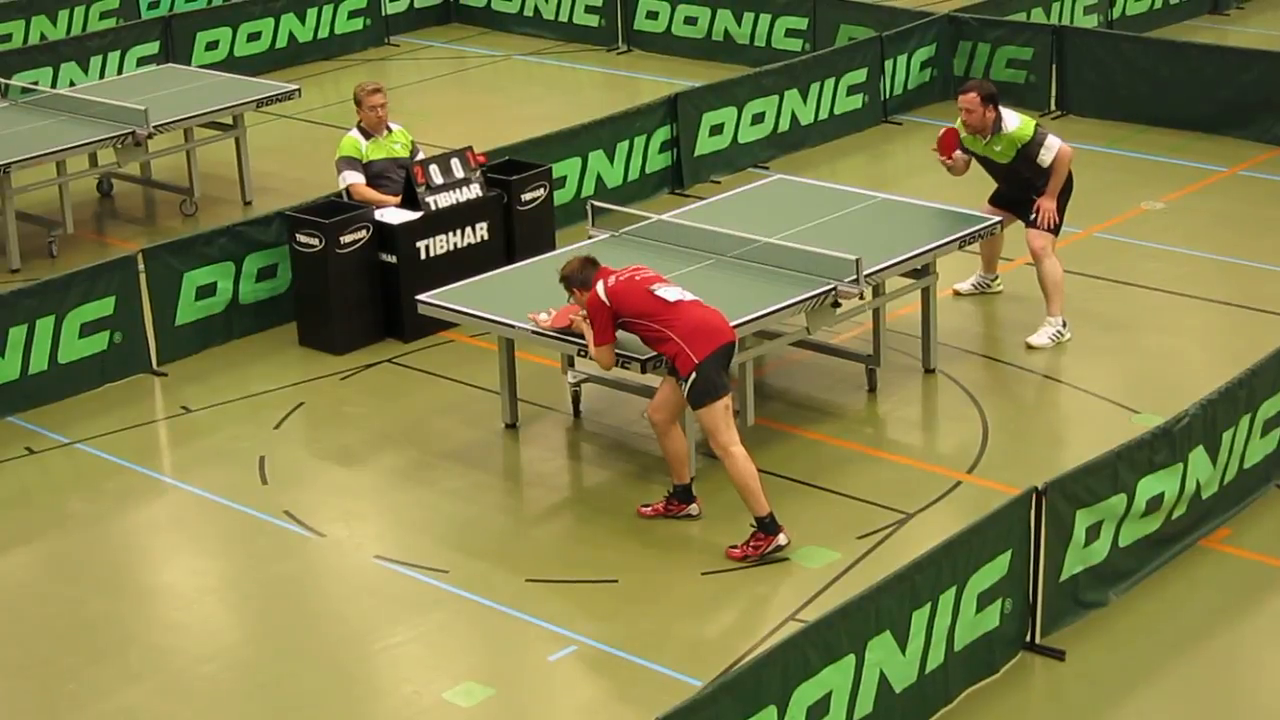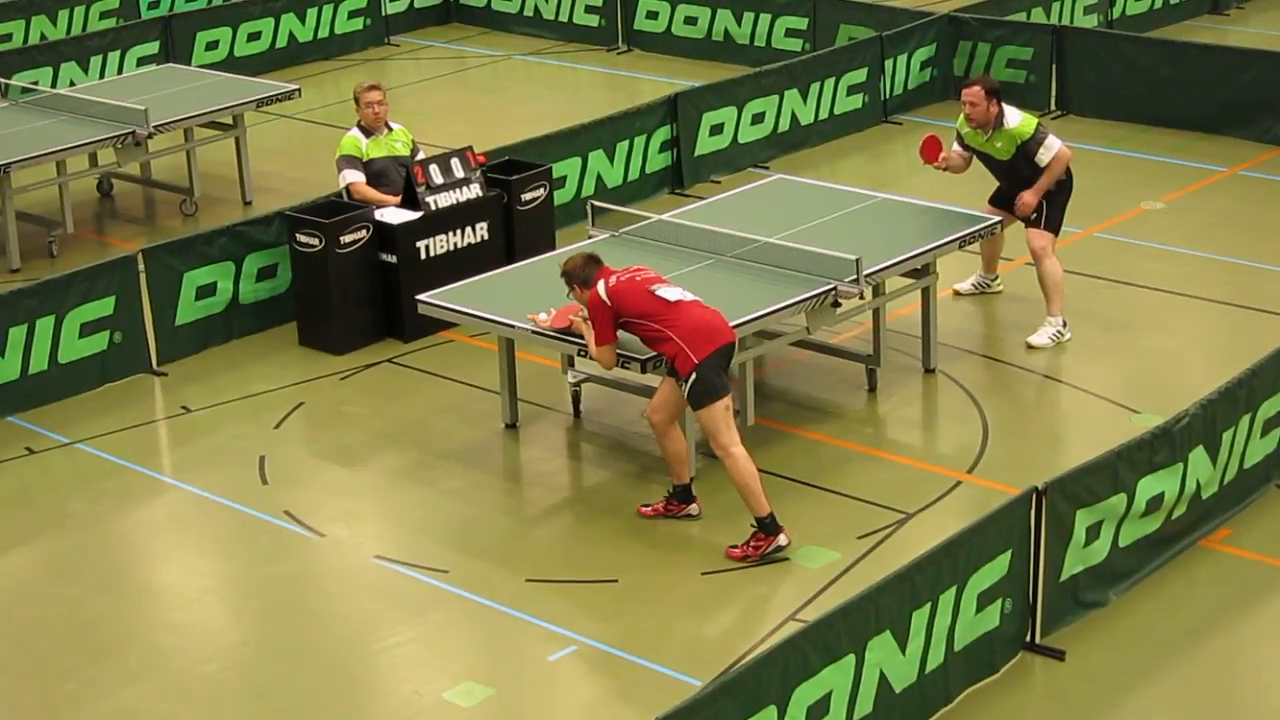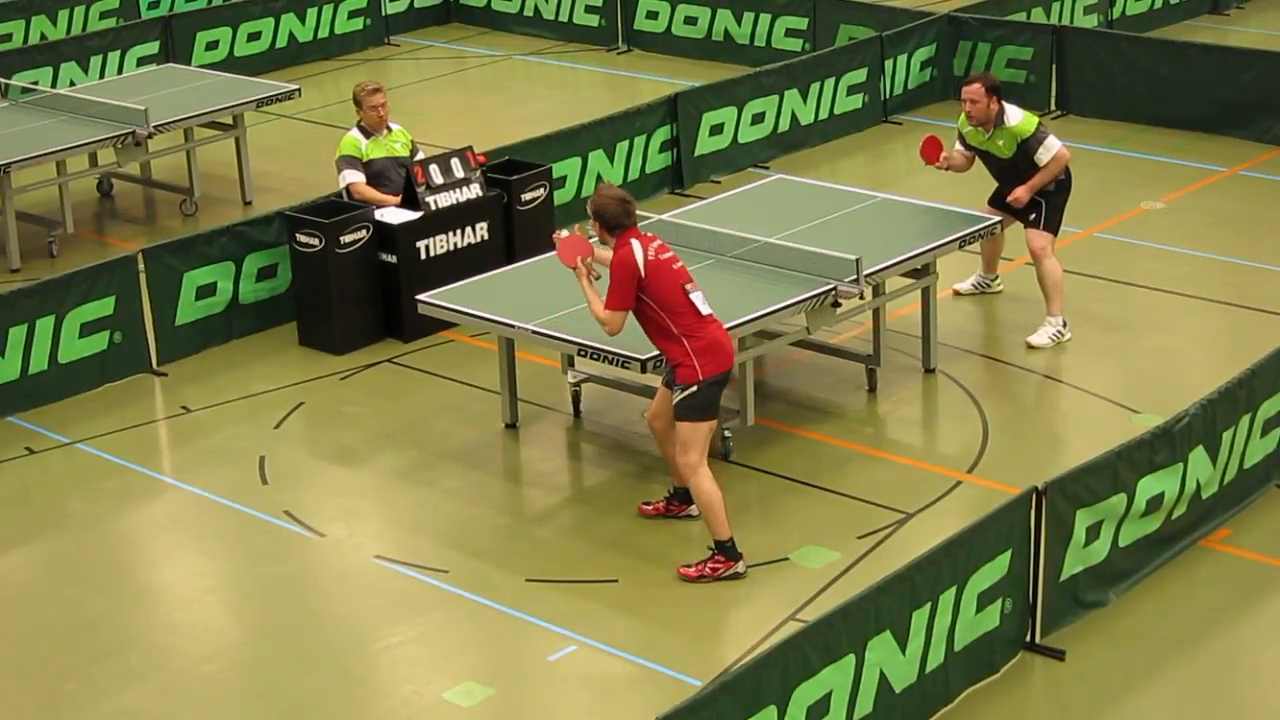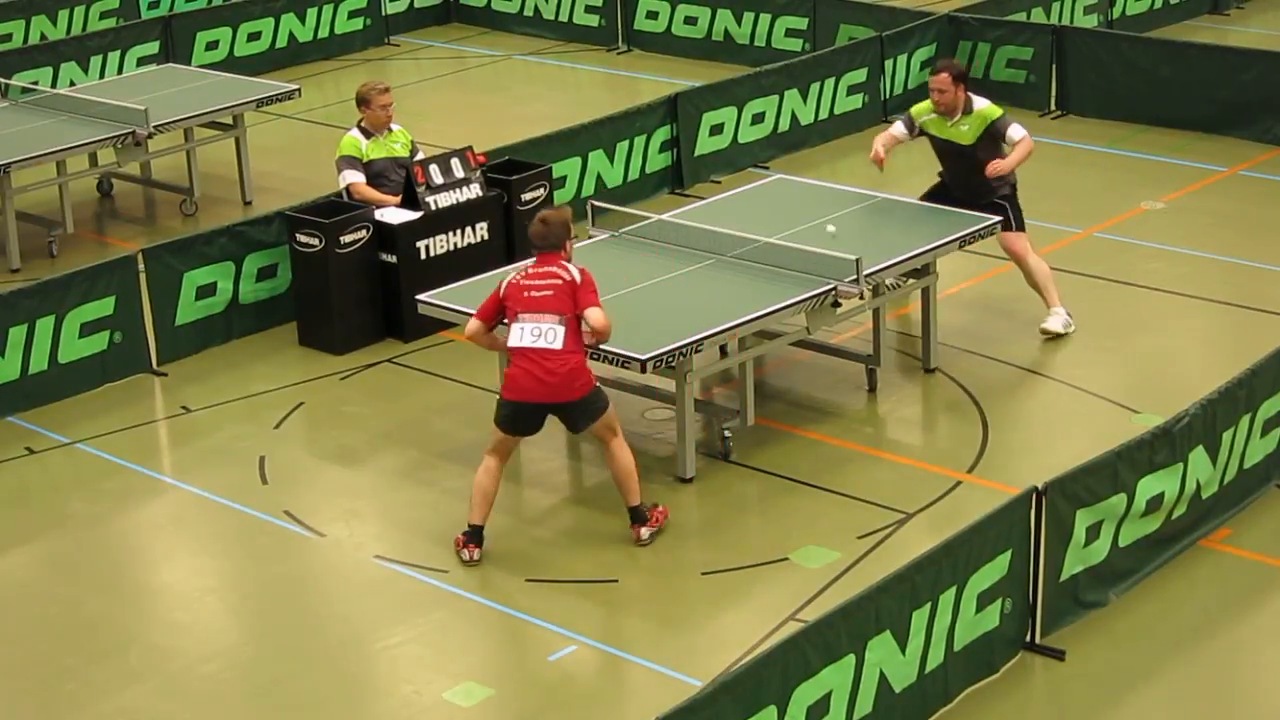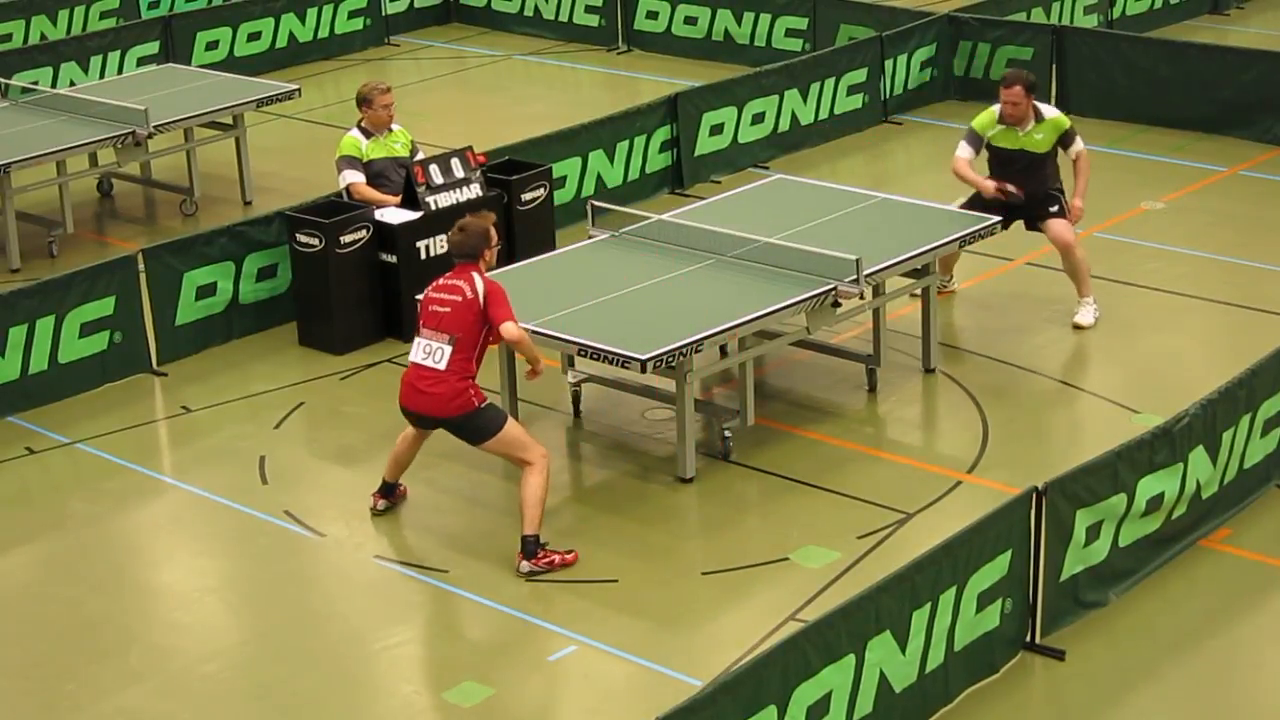
dt=1s
person 1, frame 1
left shoulder: (597, 298)
right shoulder: (633, 271)
left elbow: (606, 361)
left wrist: (585, 328)
left hip: (698, 346)
right hip: (716, 328)
left knee: (725, 444)
right knee: (660, 415)
left ankle: (770, 531)
right ankle: (683, 498)
person 1, frame 2
left shoulder: (599, 297)
right shoulder: (632, 273)
left elbow: (607, 361)
left wrist: (585, 330)
right wrist: (586, 324)
left hip: (699, 347)
right hip: (715, 330)
left knee: (726, 445)
right knee: (659, 416)
left ankle: (770, 531)
right ankle: (683, 498)
person 1, frame 3
left shoulder: (626, 258)
right shoulder: (646, 243)
left elbow: (611, 325)
left wrist: (586, 283)
right wrist: (594, 253)
left hip: (701, 360)
right hip: (706, 347)
left knee: (691, 463)
right knee: (659, 421)
left ankle: (727, 555)
right ankle: (682, 499)
person 1, frame 4
left shoulder: (511, 281)
right shoulder: (576, 275)
left elbow: (472, 331)
right elbow: (599, 324)
right wrist: (590, 340)
left hip: (519, 388)
right hip: (571, 384)
left knee: (496, 455)
right knee: (612, 436)
left ankle: (473, 540)
right ankle: (642, 520)
person 1, frame 5
left shoulder: (435, 287)
right shoulder: (488, 288)
right elbow: (512, 334)
right wrist: (536, 360)
left hip: (411, 393)
right hip: (454, 399)
left knee: (419, 428)
right knee: (536, 458)
left ankle: (385, 493)
right ankle: (531, 552)
person 2, frame 1
left shoulder: (1017, 131)
right shoulder: (963, 129)
left elbow: (1064, 153)
right elbow: (961, 168)
left wrist: (1050, 197)
right wrist: (950, 162)
left hip: (1047, 187)
right hip: (1014, 185)
left knee: (1039, 247)
left ankle: (1057, 323)
right ankle: (988, 278)
person 2, frame 2
left shoulder: (1019, 128)
right shoulder: (966, 125)
left elbow: (1063, 155)
right elbow: (962, 161)
left wrist: (1036, 193)
right wrist: (947, 161)
left hip: (1049, 185)
right hip: (1014, 183)
left knee: (1040, 247)
left ankle: (1056, 323)
right ankle: (988, 278)
person 2, frame 3
left shoulder: (1020, 126)
right shoulder: (967, 124)
left elbow: (1061, 156)
right elbow: (965, 159)
left wrist: (1029, 189)
right wrist: (949, 161)
left hip: (1048, 185)
right hip: (1013, 184)
left knee: (1039, 247)
left ankle: (1056, 323)
right ankle: (988, 278)
person 2, frame 4
left shoulder: (985, 113)
right shoulder: (924, 112)
left elbow: (1026, 142)
right elbow: (889, 135)
left wrist: (1008, 164)
right wrist: (879, 148)
left hip: (995, 191)
right hip: (954, 187)
left knee: (1018, 250)
left ankle: (1058, 312)
person 2, frame 5
left shoulder: (1054, 120)
right shoulder: (986, 121)
left elbow: (1080, 155)
right elbow: (959, 164)
left wrist: (1078, 196)
right wrist: (980, 184)
left hip: (1043, 192)
right hip: (996, 193)
left knee: (1066, 240)
left ankle: (1087, 303)
right ankle: (943, 280)
